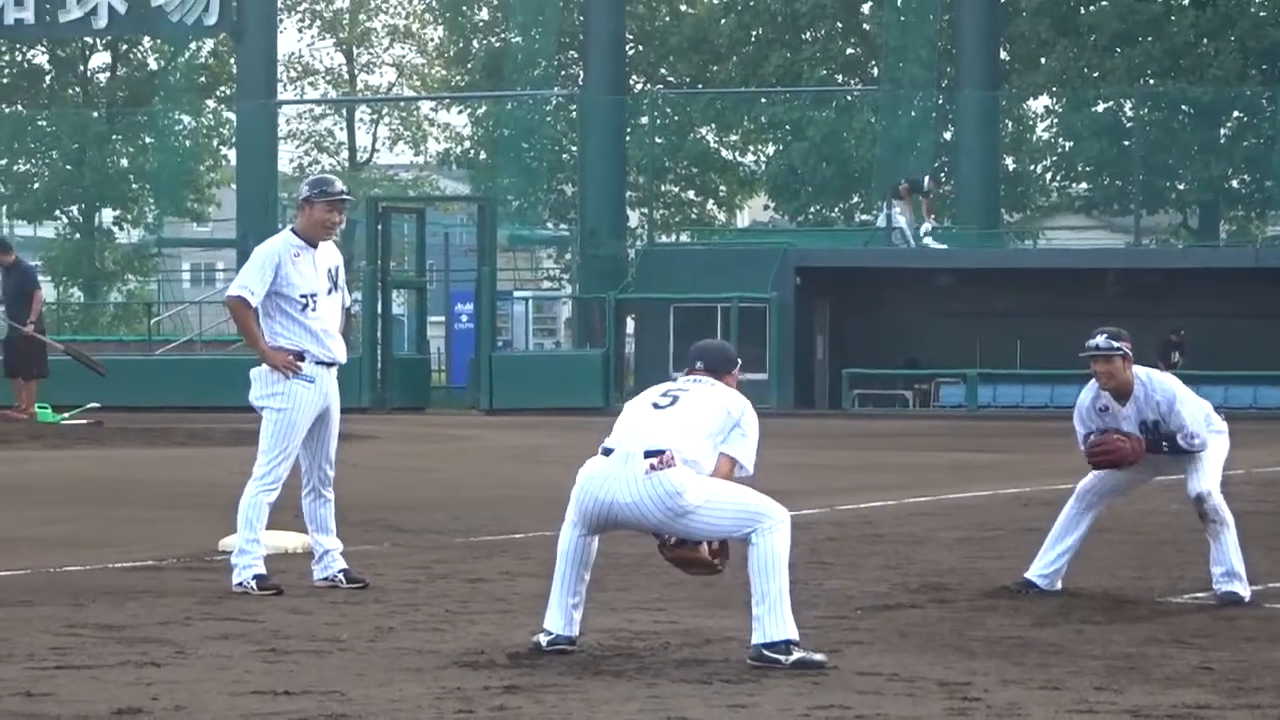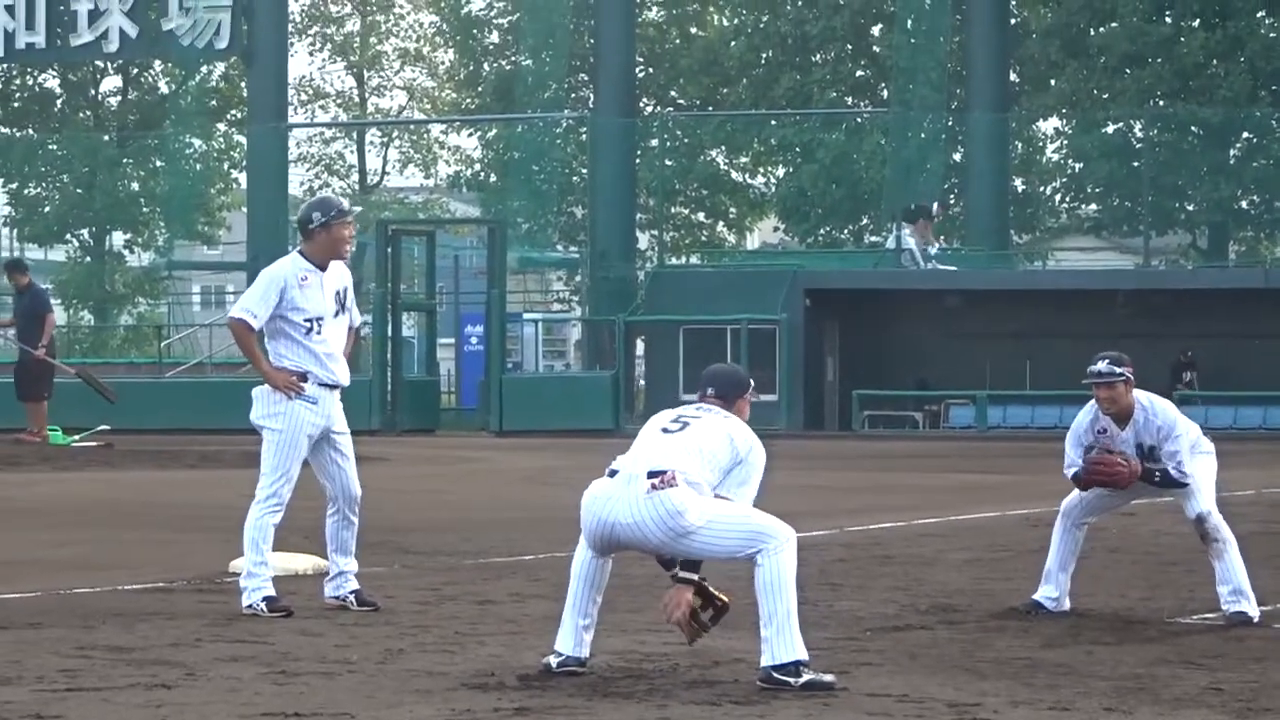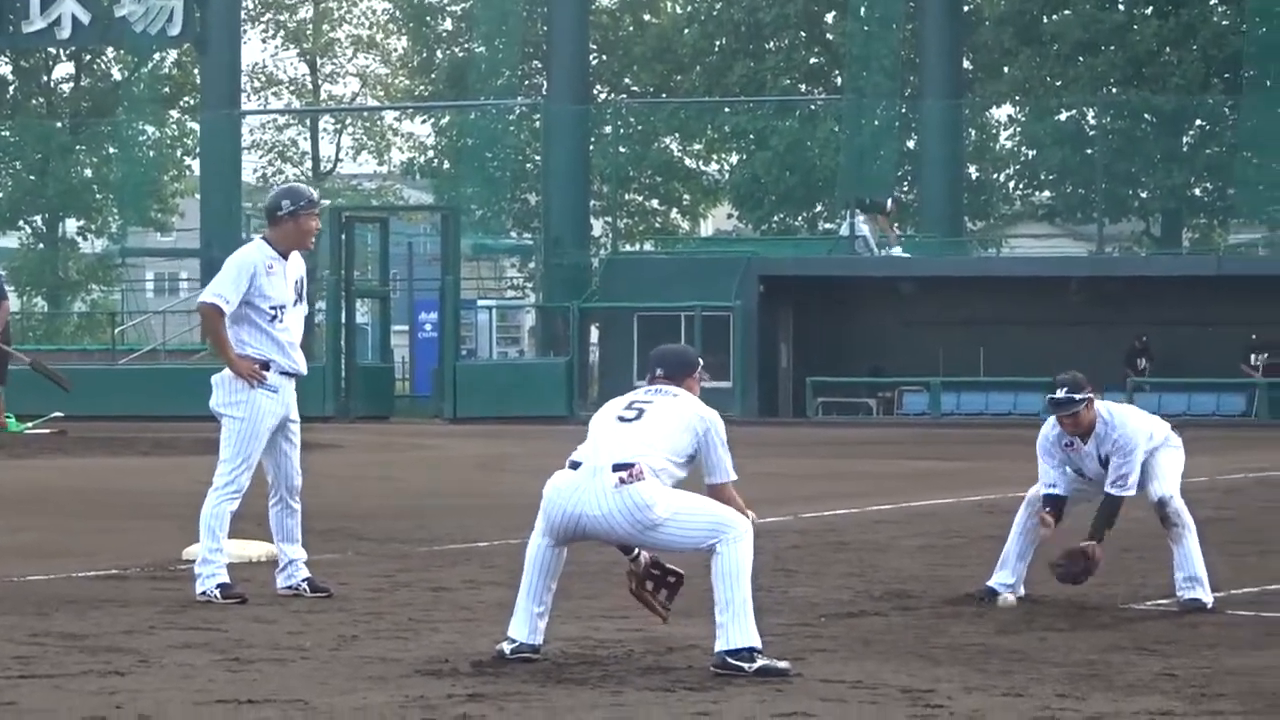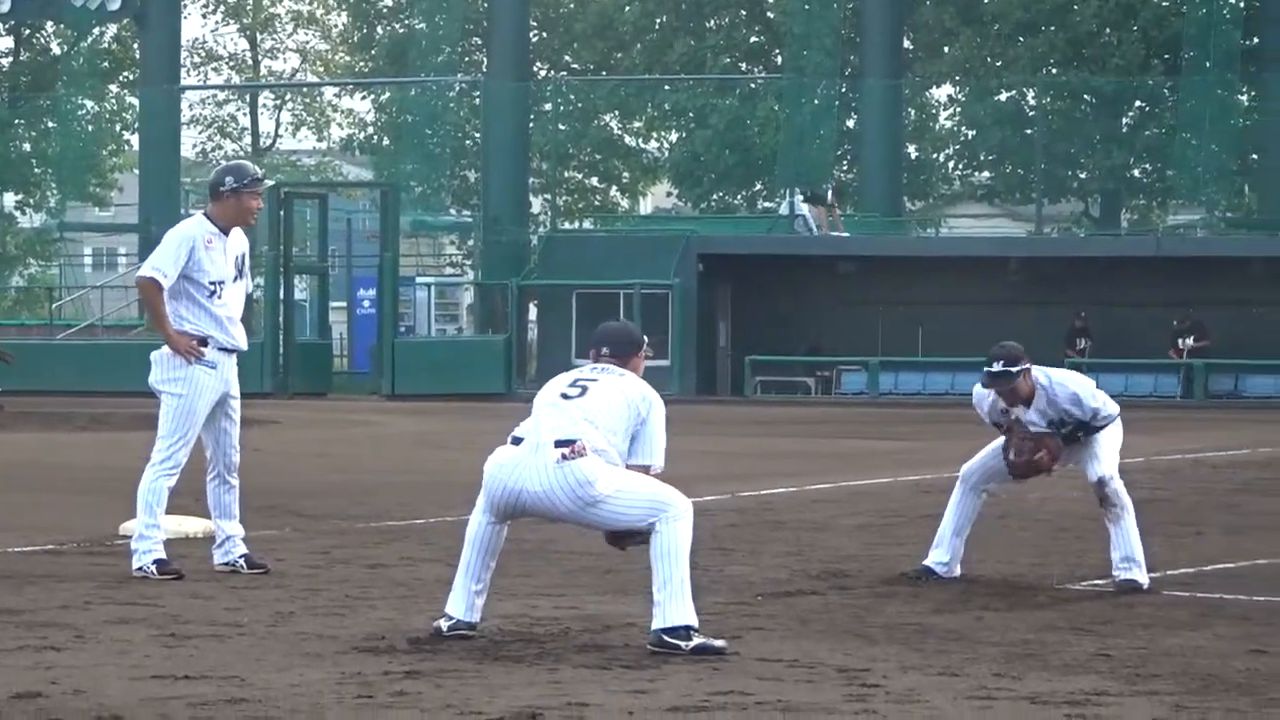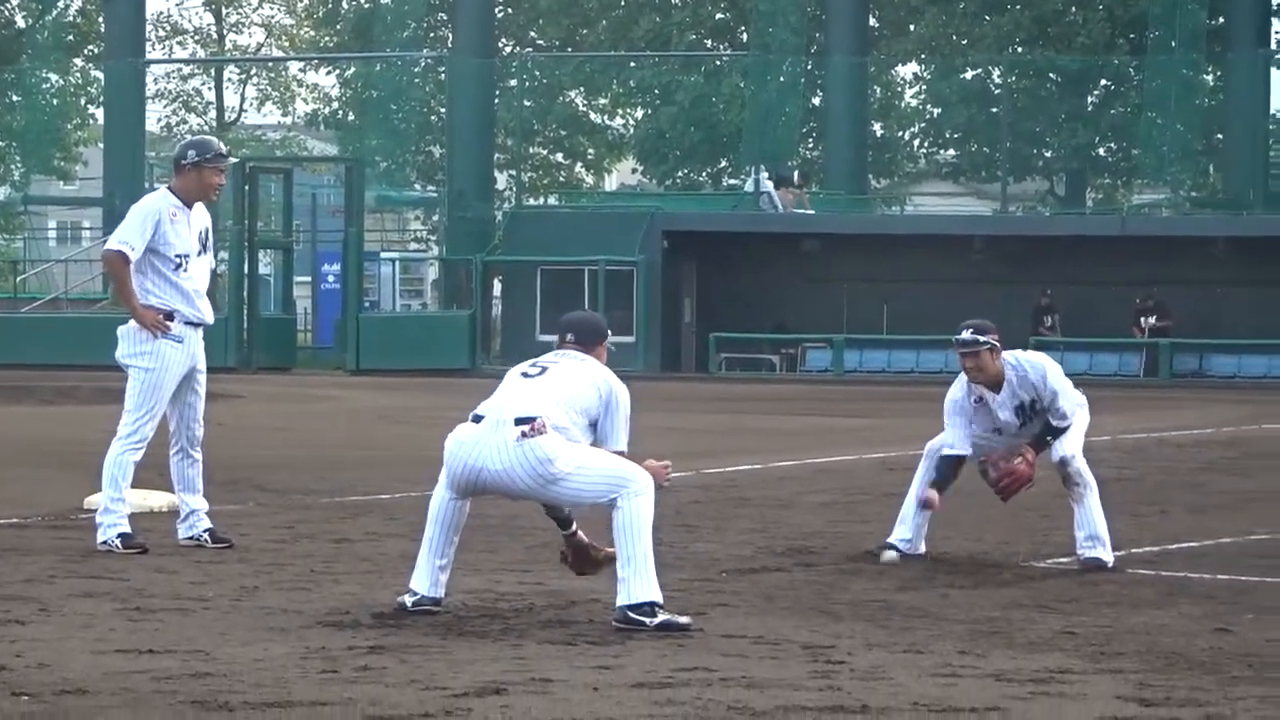
dt=0.5s
person 1, frame 1
left shoulder: (332, 254)
right shoulder: (275, 251)
right elbow: (237, 299)
right wrist: (265, 352)
left hip: (328, 378)
right hip: (293, 379)
left knee: (321, 478)
right knee: (269, 475)
left ankle: (328, 564)
right ankle: (247, 569)
person 1, frame 2
left shoulder: (341, 274)
right shoulder: (282, 273)
right elbow: (239, 321)
right wrist: (267, 372)
left hip: (331, 399)
right hip: (294, 401)
left knee: (347, 494)
right knee: (272, 497)
left ankle: (342, 583)
right ankle: (256, 590)
person 1, frame 3
left shoulder: (296, 263)
right shoulder: (250, 259)
right elbow: (209, 306)
right wrist: (232, 360)
left hip: (286, 387)
right hip: (254, 388)
left knee: (288, 486)
right knee: (230, 483)
left ankle: (292, 573)
right ankle: (210, 577)
person 1, frame 4
left shoulder: (239, 240)
right shoulder: (189, 234)
right elbow: (147, 280)
right wrist: (169, 335)
left hip: (227, 363)
right hip: (193, 364)
left knee: (226, 462)
right knee: (168, 459)
left ankle: (230, 549)
right ankle: (147, 554)
person 1, frame 5
left shoulder: (201, 215)
right shoulder: (154, 208)
right elbow: (113, 254)
right wrist: (136, 310)
left hip: (193, 337)
right hip: (160, 338)
left knee: (190, 437)
right knee: (134, 433)
left ankle: (194, 523)
right ankle: (111, 527)
person 2, frame 1
left shoulder: (648, 395)
right shoulder: (737, 403)
right elbow: (721, 477)
left wrist: (660, 533)
right wrist: (699, 537)
left hip: (600, 479)
right hip: (661, 485)
left knee: (579, 521)
right knee: (771, 520)
left ankle: (558, 631)
right ankle: (774, 644)
person 2, frame 2
left shoulder: (662, 418)
right shoulder: (746, 439)
right elbow: (717, 515)
left wrist: (675, 571)
right wrist: (685, 580)
left hip: (602, 501)
right hip: (662, 504)
left knee: (594, 543)
right knee: (777, 539)
left ankle: (569, 652)
right ankle: (783, 665)
person 2, frame 3
left shoulder: (613, 405)
right shoulder: (701, 413)
right elbow: (720, 492)
left wrist: (631, 553)
right wrist: (744, 515)
left hip: (566, 492)
right hip: (627, 497)
left knee: (548, 531)
right knee: (734, 531)
left ankle: (522, 639)
right ankle: (737, 652)
person 2, frame 4
left shoulder: (556, 382)
right shoulder: (644, 394)
right elbow: (637, 478)
left hip: (509, 469)
right hip: (569, 473)
left knee: (490, 510)
right knee: (674, 509)
left ankle: (460, 616)
right ankle: (674, 630)
person 2, frame 5
left shoulder: (522, 369)
right shoulder: (607, 380)
right elbow: (612, 464)
right wrist: (647, 473)
left hip: (468, 445)
right hip: (529, 450)
left knee: (451, 484)
right knee: (636, 485)
left ankle: (424, 591)
right ankle: (639, 606)
person 3, frame 1
left shoulder: (1164, 389)
right shoulder: (1089, 400)
left elbow: (1195, 440)
left wrist: (1142, 445)
left hip: (1201, 435)
right hip: (1141, 448)
left knee: (1204, 493)
right knee: (1087, 492)
left ankle: (1231, 583)
right ankle: (1042, 576)
person 3, frame 2
left shoulder: (1162, 414)
right shoulder: (1086, 421)
left elbow: (1180, 477)
right elbow: (1077, 479)
left wrist: (1138, 471)
left hip: (1189, 456)
left knee: (1204, 514)
right knee: (1071, 510)
left ankle: (1240, 605)
right ankle: (1051, 598)
person 3, frame 3
left shoulder: (1123, 427)
right shoulder: (1051, 434)
left elbow: (1118, 492)
right elbow: (1054, 489)
left wrist: (1095, 539)
right wrist: (1050, 517)
left hip: (1156, 450)
right hip: (1093, 469)
left knee: (1165, 499)
right knee: (1035, 501)
left ankle: (1194, 592)
right ankle: (1005, 584)
person 3, frame 4
left shoulder: (1066, 388)
right shoulder: (984, 397)
left elbow: (1108, 413)
left wrist: (1064, 441)
left hip: (1091, 430)
left knee: (1104, 478)
right knee: (972, 476)
left ankle: (1131, 572)
right ankle: (941, 564)
person 3, frame 5
left shoulder: (1037, 368)
right shoulder: (959, 395)
left elbow: (1063, 416)
right elbow: (955, 451)
left wrist: (1032, 450)
right wrist: (935, 490)
left hip: (1061, 414)
right hip: (1003, 428)
left knee: (1068, 458)
right knee: (935, 452)
left ankle: (1095, 551)
right ankle: (906, 541)
